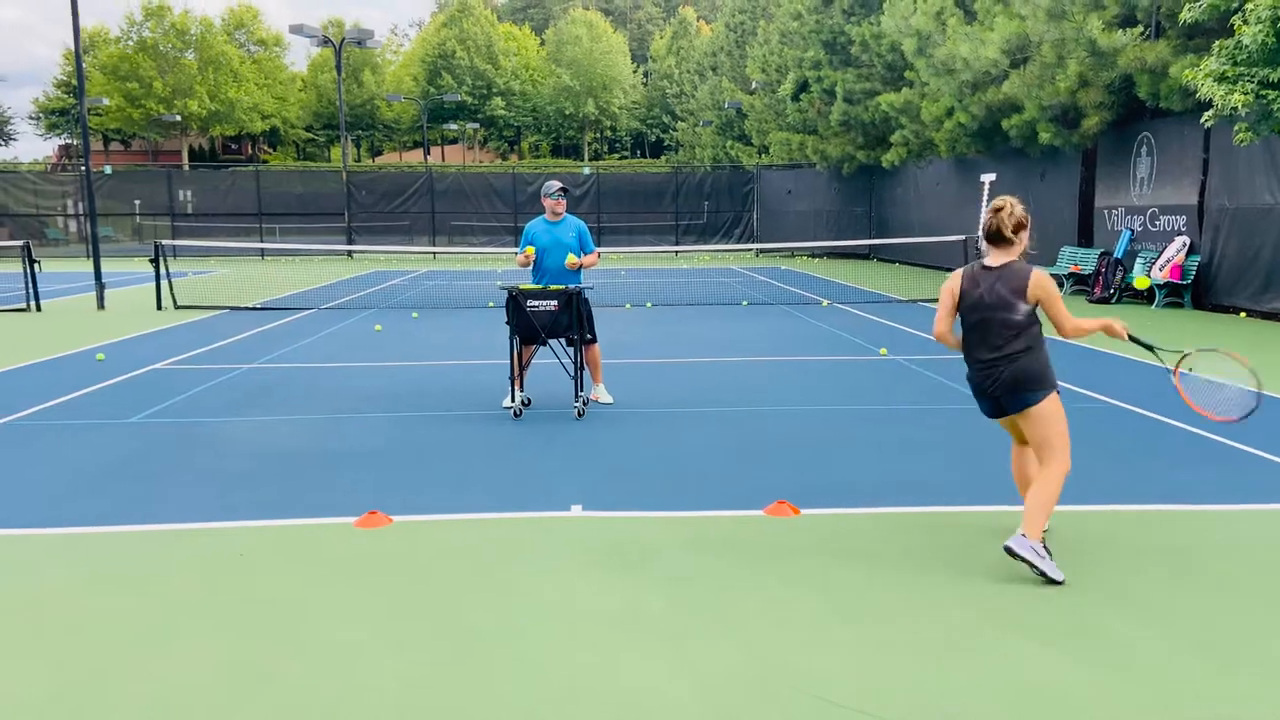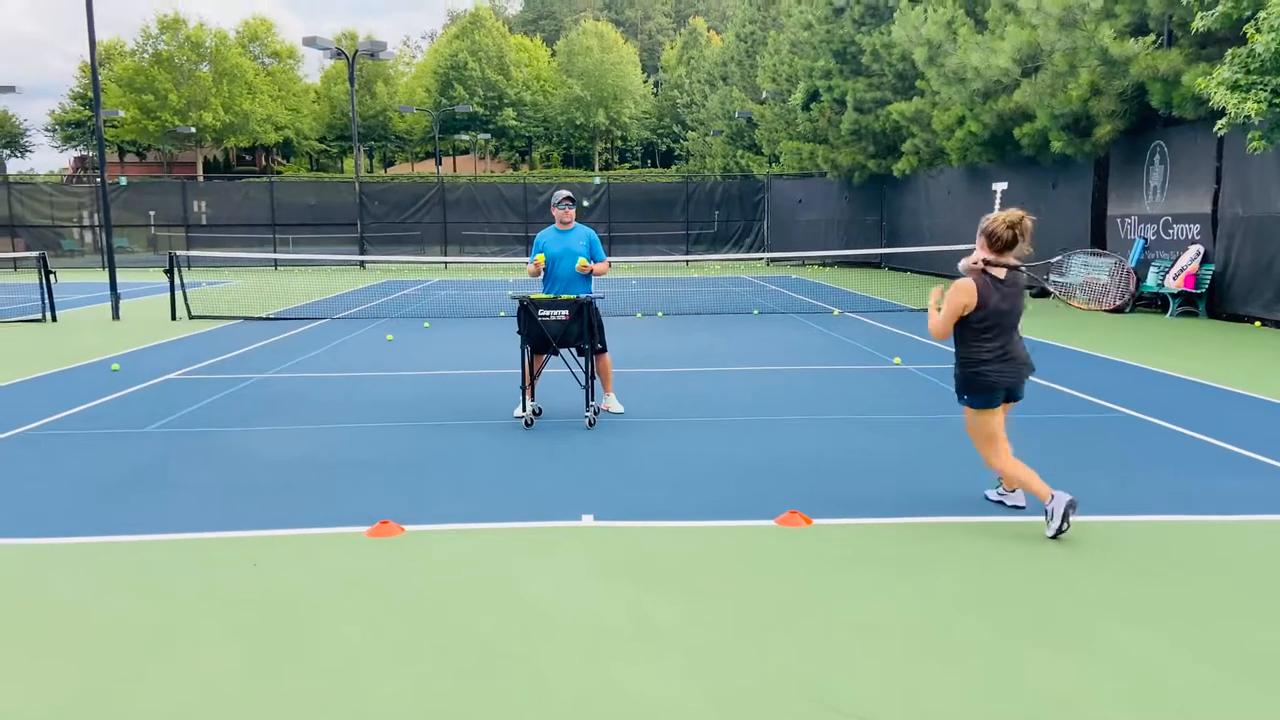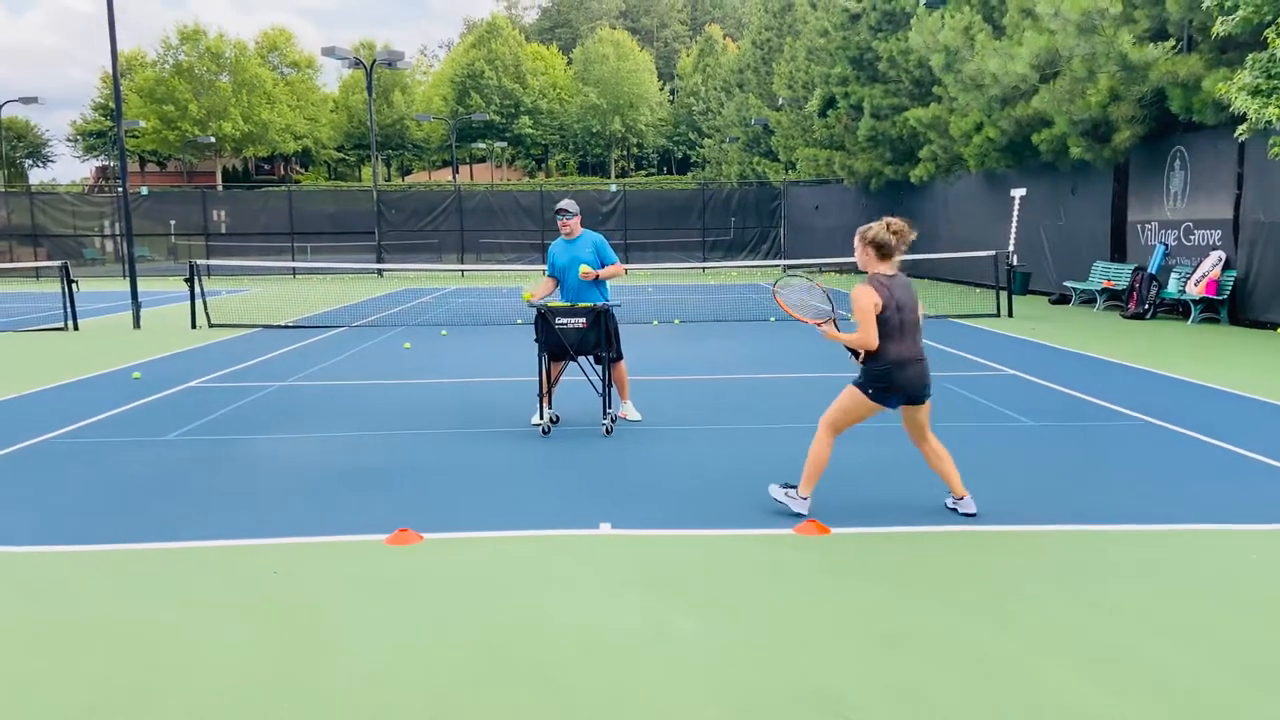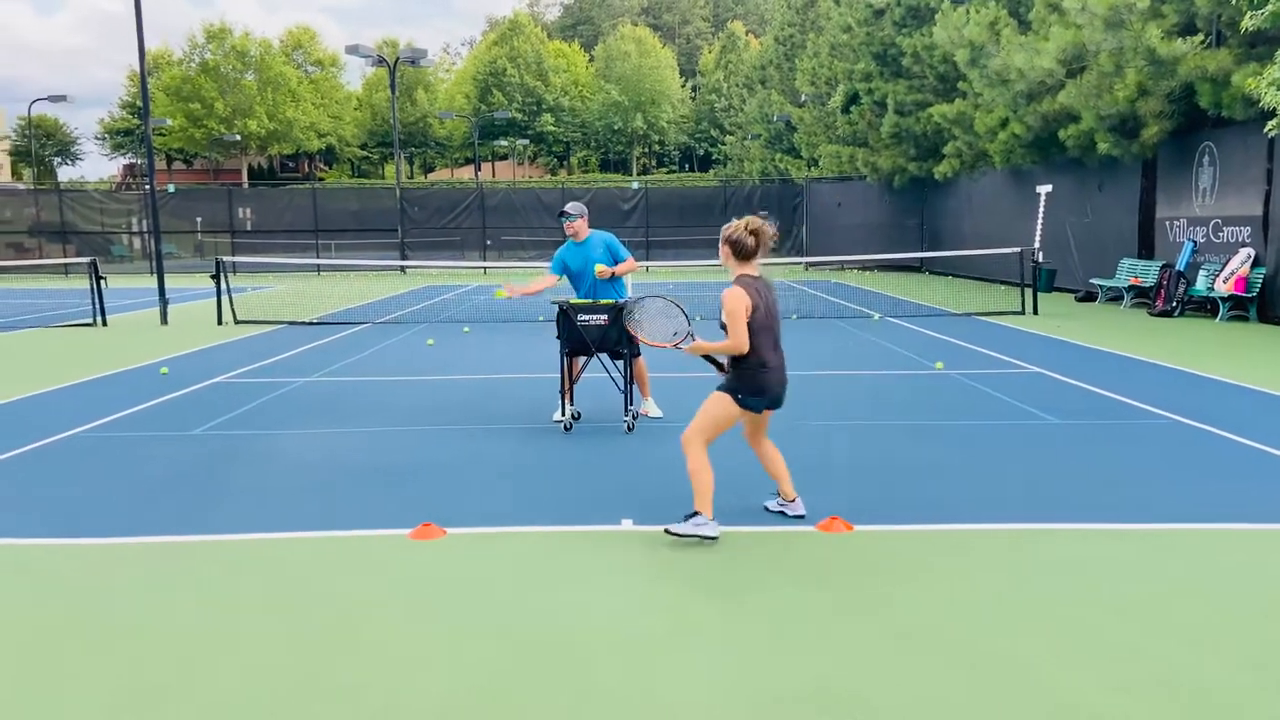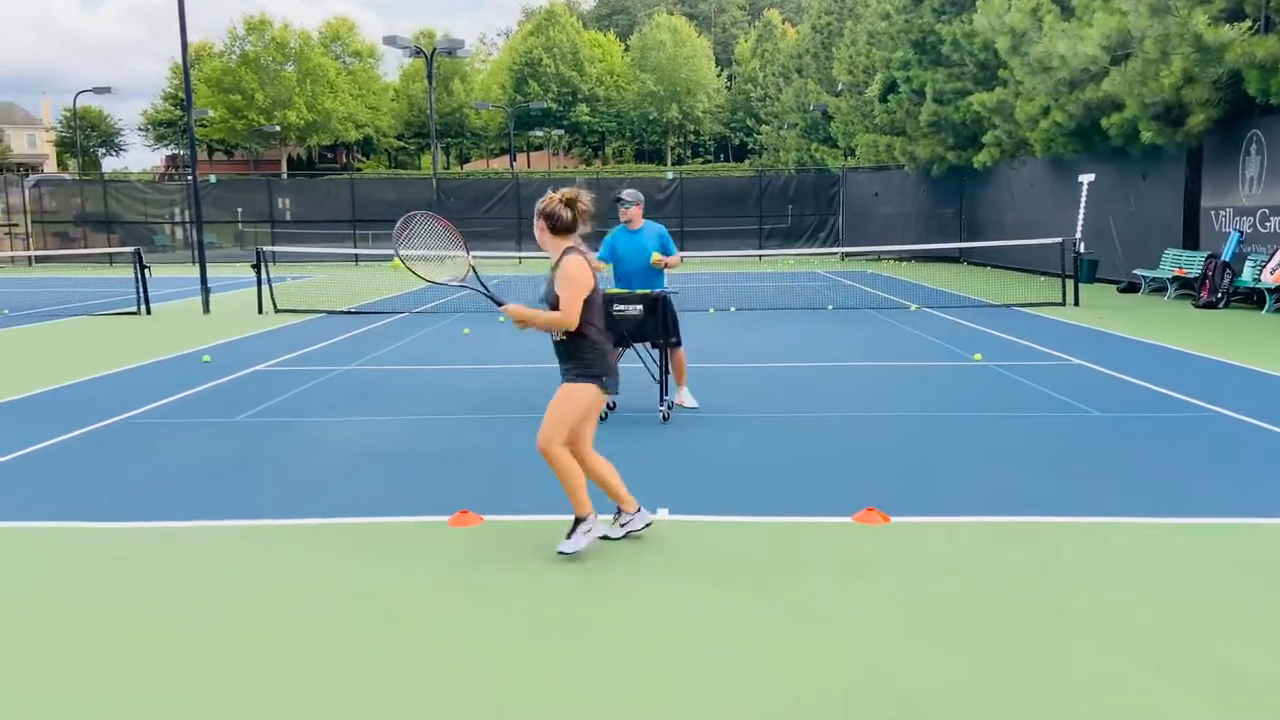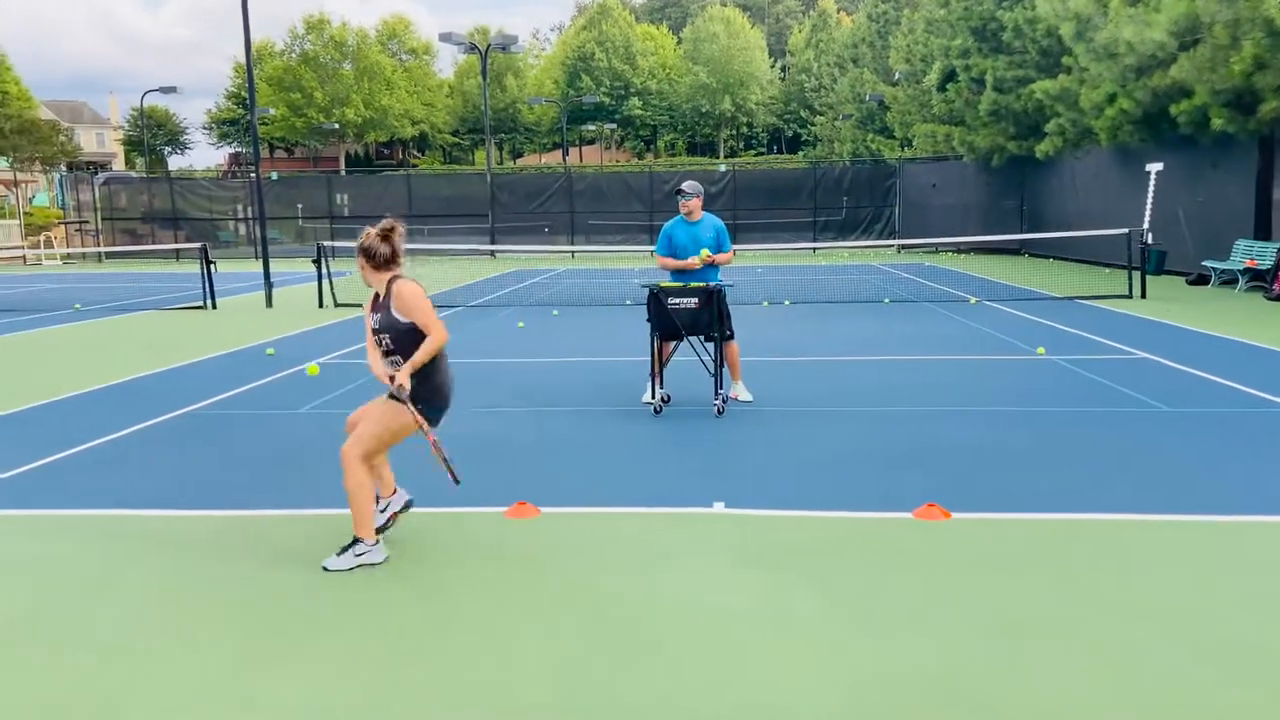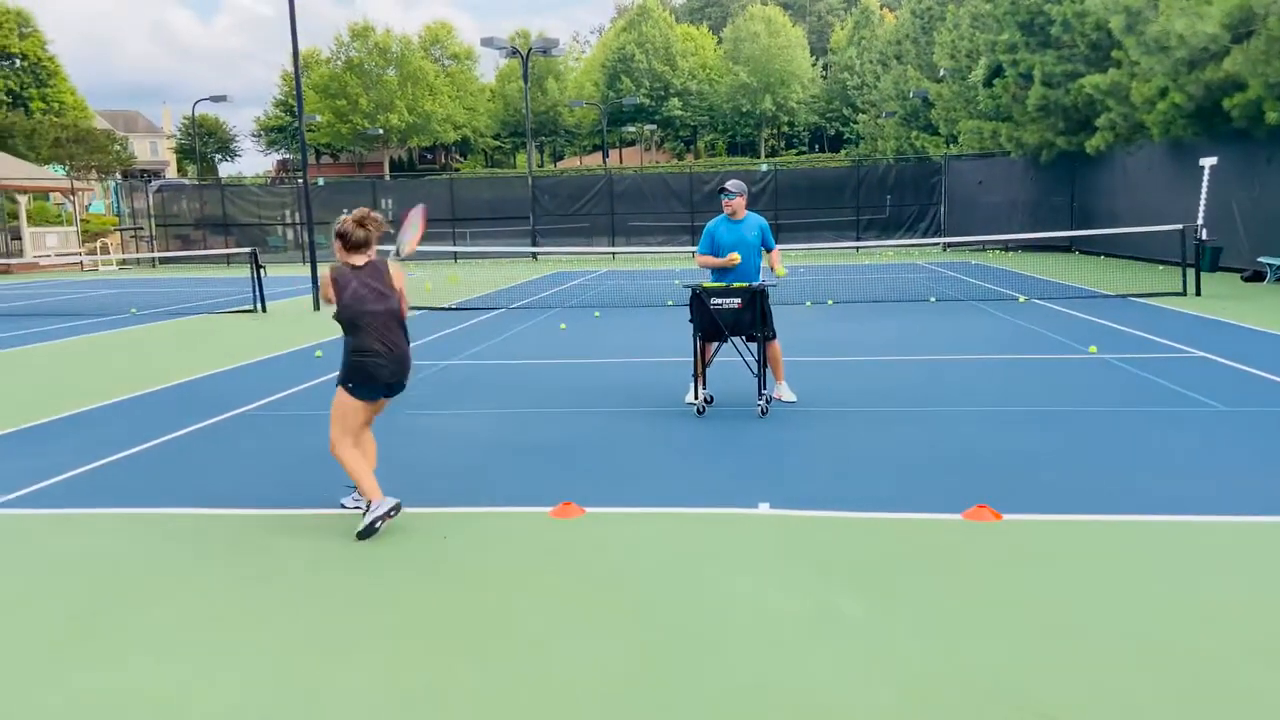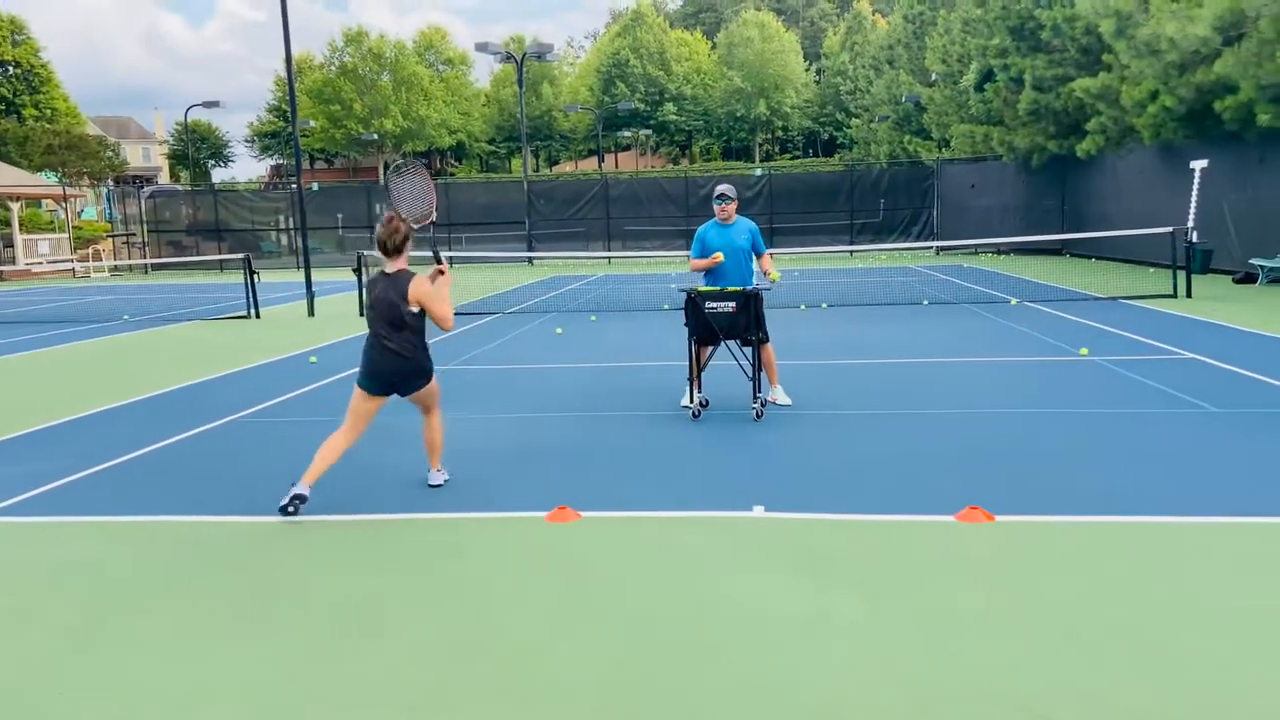
dt=0.5s
person 1, frame 1
left shoulder: (959, 279)
right shoulder: (1034, 276)
left elbow: (941, 332)
right elbow: (1068, 328)
right wrist: (1105, 324)
left hip: (987, 384)
right hip: (1029, 379)
left knee: (1022, 442)
right knee: (1056, 463)
left ankle: (1035, 516)
right ankle: (1027, 538)
person 1, frame 2
left shoulder: (965, 287)
right shoulder: (1017, 277)
left elbow: (938, 333)
left wrist: (933, 305)
right wrist: (970, 265)
left hip: (978, 378)
right hip: (1014, 371)
left knee: (996, 455)
right knee: (993, 433)
left ankle: (1053, 499)
right ankle: (1010, 489)
person 1, frame 3
left shoulder: (865, 292)
right shoulder: (905, 283)
left elbow: (868, 343)
left wrist: (832, 333)
left hip: (881, 378)
right hip: (917, 375)
left knee: (826, 428)
right knee: (923, 438)
left ankle: (801, 495)
right ankle: (963, 498)
person 1, frame 4
left shoulder: (734, 293)
right shoulder: (765, 285)
left elbow: (740, 345)
left wrist: (704, 348)
left hip: (747, 381)
right hip: (774, 380)
left knee: (692, 441)
right knee: (757, 438)
left ankle: (704, 517)
right ankle: (790, 500)
person 1, frame 5
left shoulder: (573, 263)
right shoulder: (561, 265)
left elbow: (569, 321)
left wrist: (526, 313)
right wrist: (530, 318)
left hip: (591, 370)
right hip: (578, 369)
left knee: (549, 444)
right knee: (577, 451)
left ankle: (585, 520)
right ankle: (631, 514)
person 1, frame 6
left shoulder: (404, 289)
right shoulder: (374, 303)
left elbow: (439, 335)
right elbow: (375, 351)
left wrist: (406, 370)
right wrist: (387, 375)
left hip: (424, 393)
right hip: (407, 391)
left knee: (351, 454)
right knee: (356, 424)
left ankle: (366, 543)
right ankle: (391, 496)
person 1, frame 7
left shoulder: (330, 277)
right shoulder: (391, 270)
left hip: (362, 367)
right hip: (398, 366)
left knee: (341, 443)
right knee: (360, 426)
left ankle: (379, 500)
right ankle: (362, 494)
person 1, frame 8
left shoulder: (373, 282)
right shoulder: (417, 284)
right elbow: (446, 323)
right wrist: (444, 286)
left hip: (375, 366)
right hip: (413, 368)
left knee: (346, 433)
right knee: (431, 410)
left ankle: (302, 487)
right ankle: (436, 471)
person 2, frame 1
left shoulder: (578, 225)
right shoulder: (532, 227)
left elbow: (594, 257)
right elbow: (520, 259)
left wrist: (580, 263)
right wrist: (525, 259)
left knee: (589, 342)
right knee: (525, 343)
left ankle: (598, 388)
right ankle: (516, 390)
person 2, frame 2
left shoulder: (588, 234)
right shoulder: (543, 237)
left elbow: (604, 266)
right elbow: (531, 270)
left wrist: (591, 269)
right wrist: (535, 267)
left knee: (600, 351)
right knee: (536, 352)
left ankle: (608, 397)
right ankle: (527, 400)
person 2, frame 3
left shoulder: (595, 240)
right shoulder: (554, 248)
left elbow: (618, 269)
right elbow: (552, 280)
left wrist: (596, 274)
right wrist: (537, 295)
left knee: (615, 359)
right knee: (553, 359)
left ankle: (625, 405)
person 2, frame 4
left shoulder: (606, 239)
right shoulder: (564, 252)
left elbow: (631, 264)
right elbow: (549, 280)
left wrist: (612, 272)
right wrist: (521, 290)
left knee: (634, 355)
right knee: (571, 355)
left ankle: (647, 401)
right ankle: (565, 404)
person 2, frame 5
left shoulder: (658, 231)
right shoulder: (613, 236)
left elbow: (676, 258)
right elbow: (599, 265)
left wrist: (666, 262)
left knee: (674, 345)
left ankle: (682, 392)
person 2, frame 6
left shoulder: (716, 224)
right shoulder: (670, 227)
left elbow: (729, 256)
right elbow: (661, 260)
left wrist: (712, 259)
right wrist: (684, 264)
left knee: (728, 338)
right knee: (664, 338)
left ankle: (737, 386)
right ankle: (654, 386)
person 2, frame 7
left shoulder: (759, 223)
right shoulder: (713, 226)
left elbow: (772, 250)
right elbow: (700, 259)
left wrist: (776, 265)
right wrist: (723, 262)
left knee: (769, 338)
left ankle: (780, 386)
right ankle: (698, 387)
person 2, frame 8
left shoulder: (749, 227)
right shoulder: (704, 231)
left elbow: (762, 255)
right elbow: (693, 264)
left wrist: (769, 270)
right wrist: (708, 262)
left knee: (763, 342)
right knee: (701, 344)
left ankle: (775, 389)
right ankle: (693, 390)
